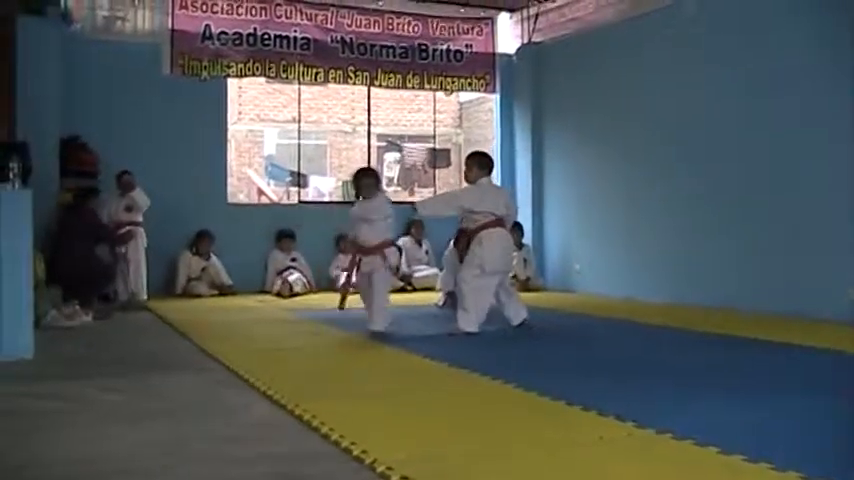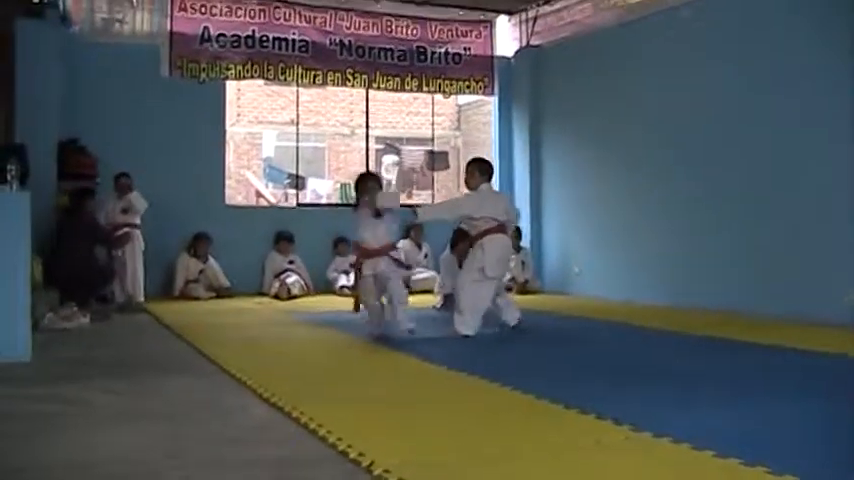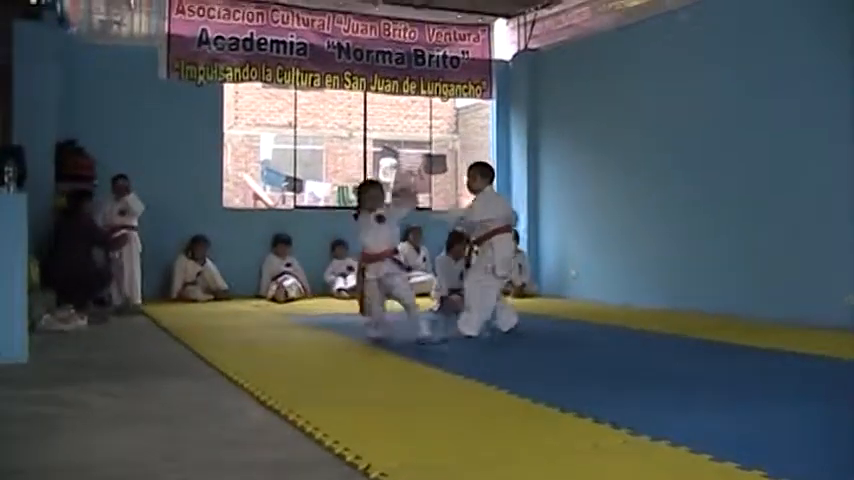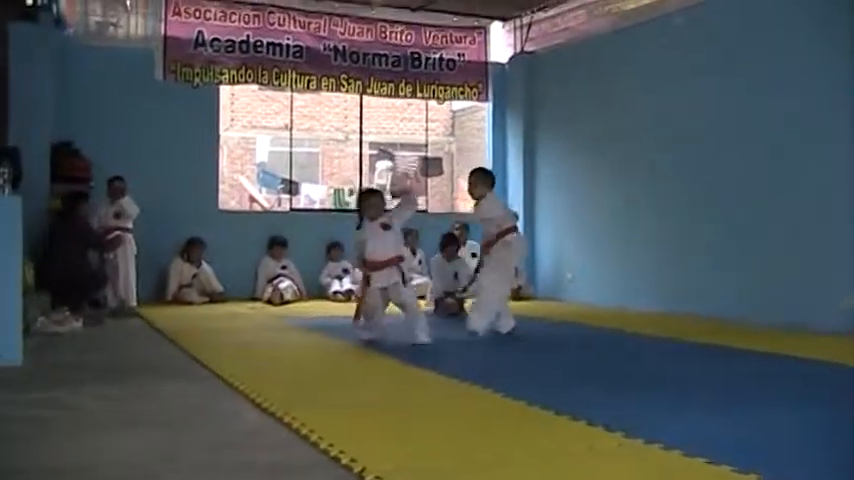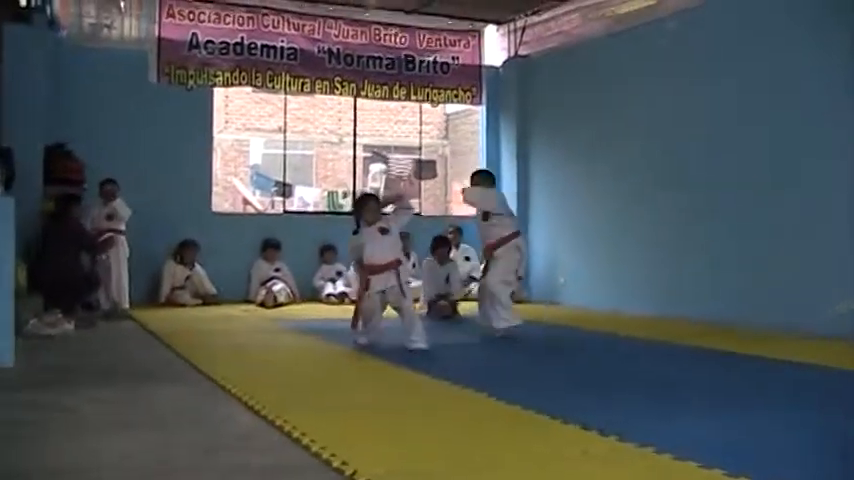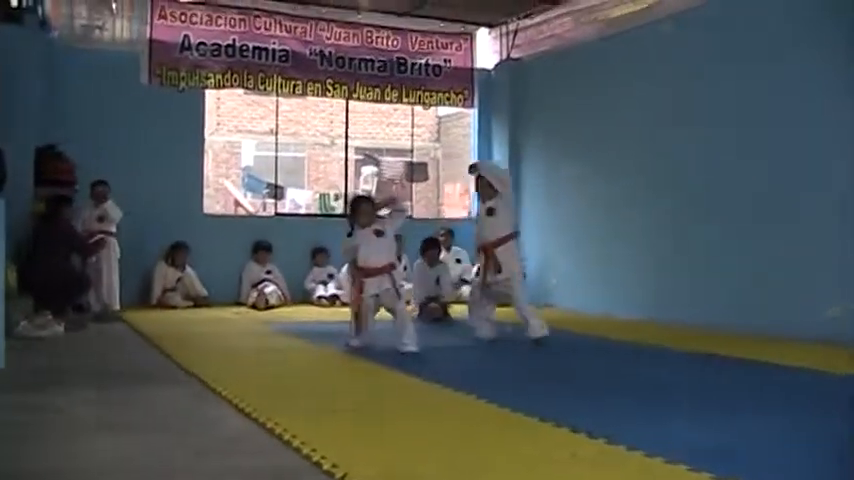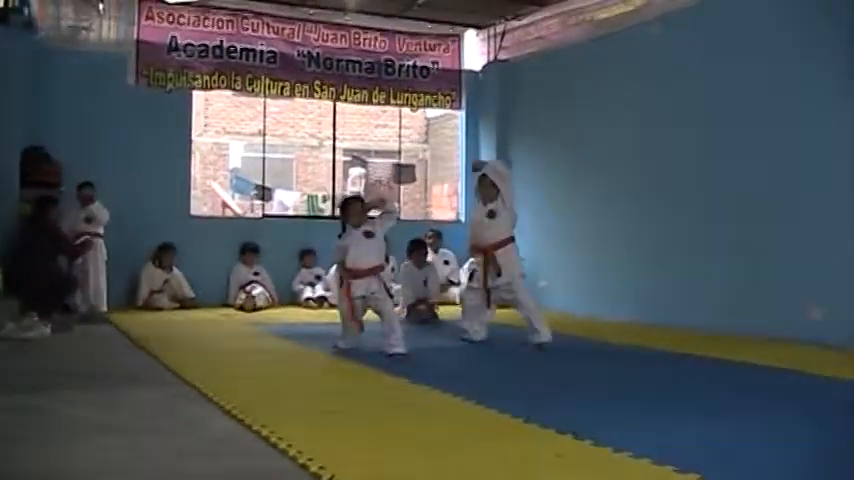
dt=0.1s
person 1, frame 1
left shoulder: (472, 192)
right shoulder: (499, 191)
left elbow: (447, 201)
right elbow: (511, 211)
left wrist: (419, 206)
left hip: (487, 241)
right hip: (501, 239)
left knee: (468, 280)
right knee: (500, 281)
left ankle: (468, 324)
right ankle: (519, 316)
person 1, frame 2
left shoulder: (474, 199)
right shoulder: (500, 197)
left elbow: (448, 209)
right elbow: (513, 216)
left wrist: (419, 213)
left hip: (488, 246)
right hip: (501, 244)
left knee: (467, 284)
right knee: (492, 285)
left ankle: (465, 328)
right ankle: (512, 317)
person 1, frame 3
left shoulder: (484, 199)
right shoulder: (497, 199)
left elbow: (468, 218)
right elbow: (512, 217)
left hip: (494, 247)
right hip: (494, 247)
left knee: (475, 284)
right knee: (488, 288)
left ankle: (468, 329)
right ankle: (507, 322)
person 1, frame 4
left shoulder: (489, 202)
right shoulder: (483, 205)
left hip: (505, 247)
right hip: (496, 249)
left knee: (488, 283)
right knee: (495, 288)
left ankle: (478, 325)
right ankle: (505, 325)
person 1, frame 5
left shoulder: (496, 199)
right shoulder: (483, 206)
left elbow: (484, 196)
left wrist: (468, 194)
left hip: (510, 250)
right hip: (496, 255)
left knee: (494, 283)
right knee: (486, 294)
left ankle: (509, 322)
right ankle: (501, 326)
person 1, frame 6
left shoulder: (503, 200)
right shoulder: (481, 210)
left elbow: (501, 174)
left wrist: (479, 167)
left hip: (505, 254)
right hip: (488, 258)
left knee: (516, 293)
right knee: (478, 297)
left ankle: (537, 330)
right ankle: (485, 332)
person 1, frame 7
left shoulder: (504, 202)
right shoulder: (477, 213)
left elbow: (502, 175)
right elbow: (474, 239)
left wrist: (484, 166)
right wrist: (475, 250)
left hip: (505, 257)
right hip: (485, 262)
left knee: (521, 297)
right knee: (472, 298)
left ankle: (540, 335)
right ankle: (474, 333)
person 2, frame 1
left shoulder: (382, 202)
right shoulder: (359, 207)
left elbow: (372, 212)
right wrist: (353, 243)
left hip: (382, 255)
right hip: (365, 257)
left knee: (379, 290)
right knee: (368, 294)
left ankle: (377, 325)
right ankle: (378, 324)
person 2, frame 2
right shoulder: (360, 213)
right wrist: (358, 248)
left hip: (387, 258)
right hip: (368, 261)
left knee: (396, 293)
right knee: (369, 298)
left ankle: (404, 324)
right ankle: (378, 328)
person 2, frame 3
left shoulder: (390, 211)
right shoulder: (361, 220)
left elbow: (409, 203)
left wrist: (402, 194)
right wrist: (363, 259)
left hip: (390, 264)
right hip: (371, 267)
left knee: (405, 297)
right knee: (372, 303)
left ankle: (423, 331)
right ankle: (377, 330)
person 2, frame 4
left shoulder: (393, 218)
right shoulder: (364, 229)
left elbow: (411, 205)
right elbow: (360, 253)
left wrist: (406, 195)
right wrist: (362, 265)
left hip: (395, 273)
right hip: (374, 275)
left knee: (410, 304)
right knee: (372, 309)
left ankle: (422, 337)
right ankle: (369, 333)
person 2, frame 5
left shoulder: (390, 222)
right shoulder: (360, 236)
left elbow: (407, 209)
right elbow: (356, 258)
left wrist: (392, 201)
right wrist: (360, 270)
left hip: (393, 276)
right hip: (372, 279)
left knee: (407, 309)
right knee: (370, 312)
left ankle: (417, 342)
right ankle: (365, 337)
person 2, frame 6
left shoulder: (386, 225)
right shoulder: (354, 238)
left elbow: (401, 212)
right elbow: (351, 259)
left wrist: (386, 204)
right wrist: (354, 272)
left hip: (387, 279)
right hip: (366, 282)
left knee: (400, 311)
right knee: (363, 315)
left ankle: (408, 345)
right ankle: (357, 340)
person 2, frame 7
left shoulder: (376, 226)
right shoulder: (345, 238)
left elbow: (392, 214)
right elbow: (340, 261)
left wrist: (378, 205)
right wrist: (342, 273)
left hip: (375, 281)
right hip: (354, 283)
left knee: (388, 313)
right knee: (350, 316)
left ankle: (395, 347)
right ankle: (346, 342)
person 3, frame 1
left shoulder: (67, 214)
right shoulder: (89, 216)
right elbow: (112, 239)
right wrist: (127, 235)
right hip: (79, 270)
right knee: (108, 270)
left ankle: (70, 301)
right ankle: (85, 306)
person 3, frame 2
left shoulder: (65, 217)
right shoulder: (86, 219)
right elbow: (110, 242)
right wrist: (124, 237)
right hip: (77, 272)
right knee: (107, 272)
left ankle: (68, 303)
right ankle: (82, 308)
person 3, frame 3
left shoulder: (63, 219)
right shoulder: (84, 220)
right elbow: (108, 244)
right wrist: (122, 240)
right hip: (74, 274)
right knee: (104, 275)
left ankle: (66, 305)
right ankle: (80, 310)
person 3, frame 4
left shoulder: (58, 221)
right shoulder: (80, 222)
right elbow: (102, 246)
right wrist: (117, 240)
right hip: (69, 275)
right knee: (100, 277)
left ankle: (61, 307)
right ankle: (74, 312)
person 3, frame 5
left shoulder: (51, 222)
right shoulder: (72, 224)
right elbow: (95, 248)
right wrist: (109, 242)
right hip: (62, 277)
right knee: (92, 279)
left ankle: (54, 309)
right ankle: (66, 315)
person 3, frame 6
left shoulder: (41, 224)
right shoulder: (63, 226)
right elbow: (86, 250)
right wrist: (99, 244)
right hip: (51, 279)
right knee: (82, 281)
left ankle: (44, 311)
right ankle: (57, 316)
person 3, frame 7
left shoulder: (27, 225)
right shoulder: (49, 227)
right elbow: (72, 252)
right wrist: (85, 246)
right hip: (37, 280)
right knee: (69, 283)
left ankle: (31, 313)
right ankle: (44, 318)
person 4, frame 1
left shoulder: (136, 197)
right shoulder: (113, 201)
left elbow: (145, 204)
right elbow: (107, 219)
left wrist: (134, 189)
right wrist: (114, 227)
left hip: (134, 235)
left knee: (137, 266)
right knee: (121, 267)
left ankle: (139, 295)
right ankle: (123, 296)
person 4, frame 2
left shoulder: (134, 199)
right shoulder: (111, 203)
left elbow: (142, 207)
right elbow: (105, 221)
left wrist: (131, 192)
right wrist: (112, 229)
left hip: (131, 237)
left knee: (134, 268)
right knee: (118, 269)
left ankle: (136, 297)
right ankle: (120, 298)
person 4, frame 3
left shoulder: (131, 201)
right shoulder: (108, 205)
left elbow: (139, 210)
right elbow: (102, 224)
left wrist: (129, 194)
right wrist: (109, 230)
left hip: (129, 239)
left knee: (131, 270)
right knee: (115, 271)
left ankle: (134, 300)
right ankle: (117, 300)
person 4, frame 4
left shoulder: (127, 204)
right shoulder: (103, 208)
left elbow: (134, 213)
right elbow: (98, 226)
left wrist: (123, 197)
right wrist: (105, 232)
left hip: (124, 241)
left knee: (126, 272)
right knee: (110, 274)
left ankle: (129, 302)
right ankle: (113, 303)
person 4, frame 5
left shoulder: (119, 206)
right shoulder: (96, 210)
left elbow: (126, 215)
right elbow: (91, 228)
left wrist: (115, 200)
right wrist: (97, 233)
left hip: (116, 243)
left knee: (118, 274)
right knee: (102, 275)
left ankle: (121, 304)
right ankle: (105, 305)
person 4, frame 6
left shoulder: (110, 208)
right shoulder: (87, 211)
left elbow: (116, 217)
right elbow: (82, 230)
left wrist: (106, 201)
right wrist: (88, 235)
left hip: (107, 245)
left knee: (109, 277)
right knee: (93, 278)
left ankle: (112, 306)
right ankle: (96, 307)
person 4, frame 7
left shoulder: (97, 209)
right shoulder: (74, 213)
left elbow: (104, 219)
right elbow: (68, 231)
left wrist: (93, 203)
right wrist: (75, 237)
left hip: (94, 246)
left knee: (96, 278)
right knee: (80, 279)
left ankle: (99, 308)
right ankle: (83, 308)
